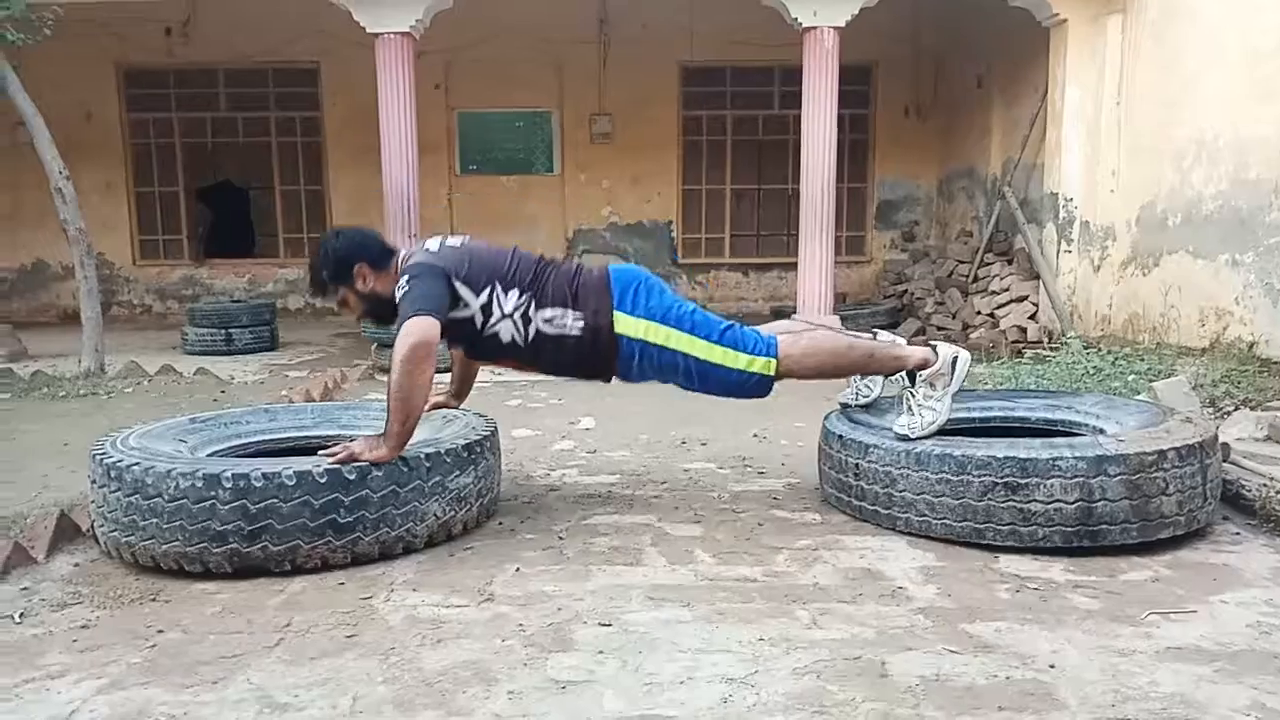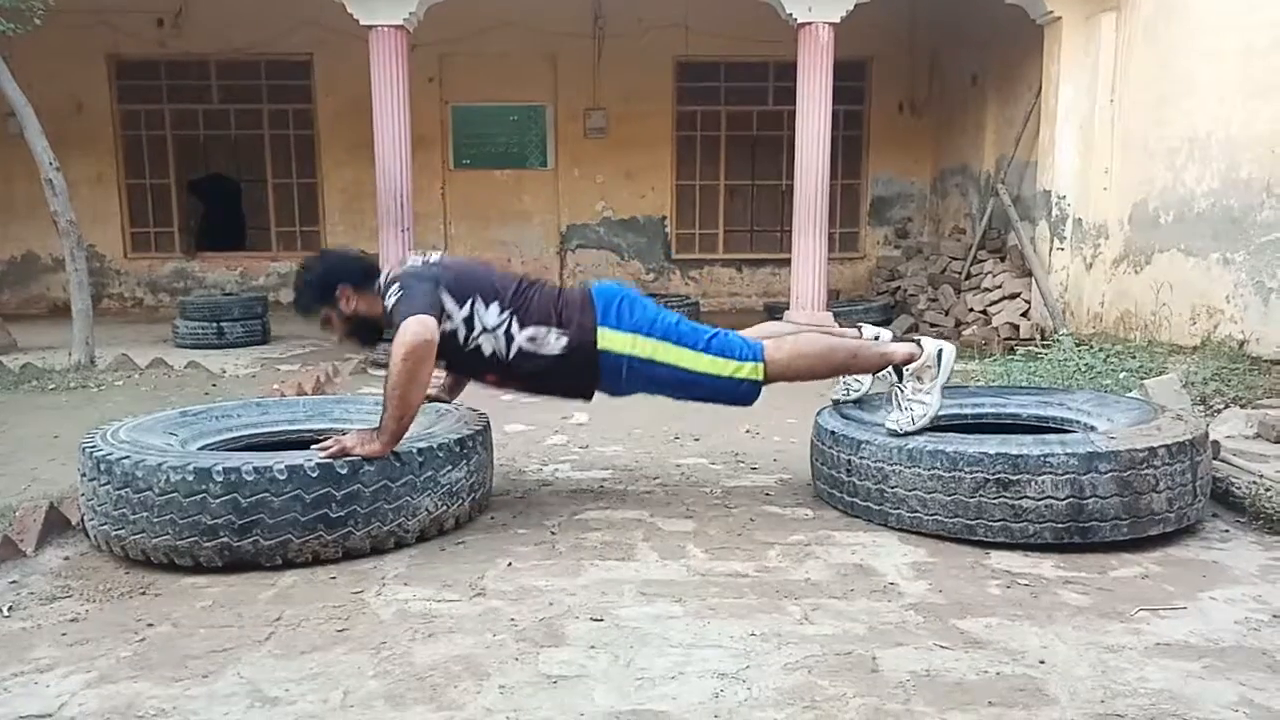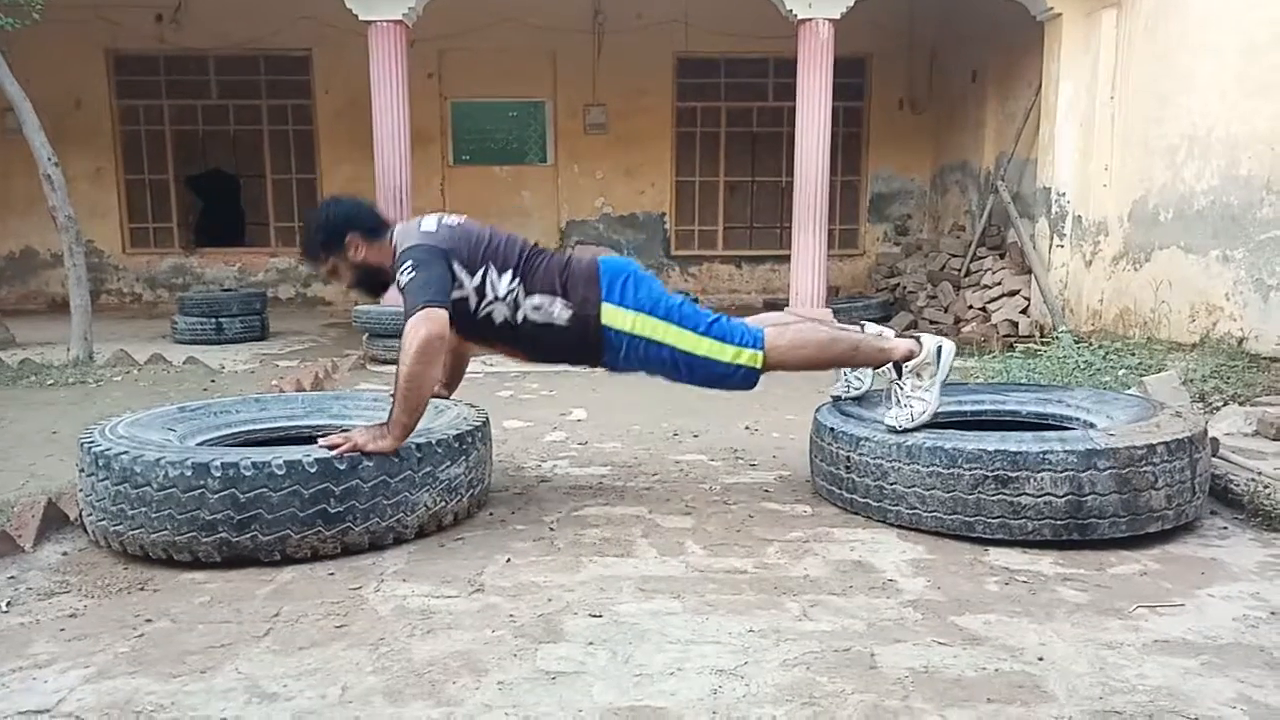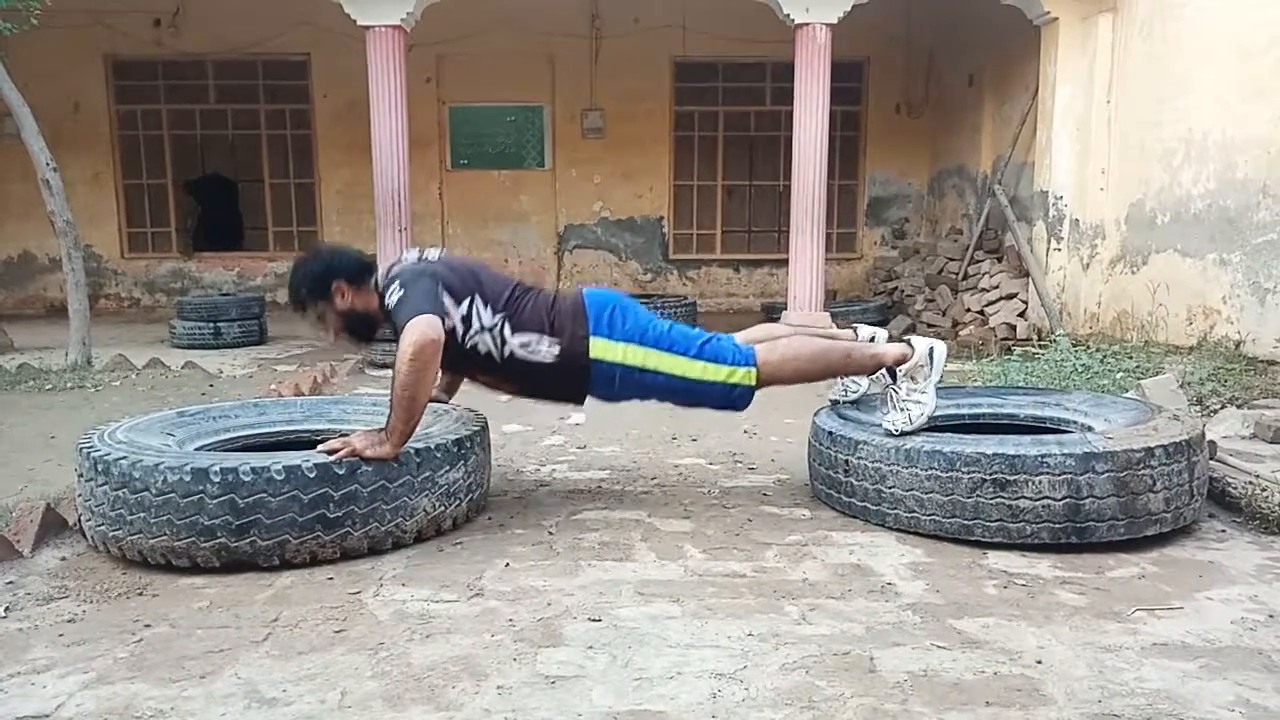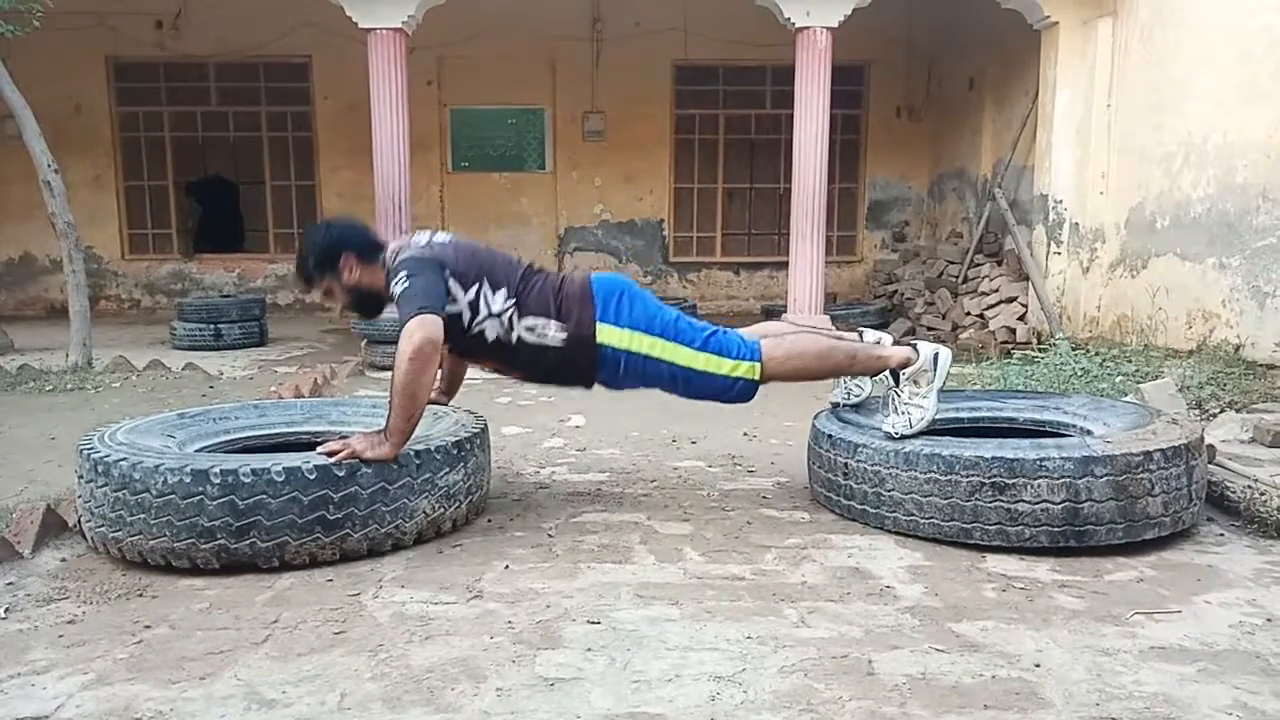
dt=0.5s
person 1, frame 1
left shoulder: (413, 276)
right shoulder: (436, 269)
left elbow: (418, 341)
left wrist: (390, 442)
right wrist: (457, 391)
left hip: (618, 319)
right hip: (611, 308)
left knee: (769, 357)
right knee: (754, 343)
left ankle: (926, 360)
right ankle: (872, 339)
person 1, frame 2
left shoulder: (402, 288)
right shoulder: (425, 283)
left elbow: (418, 340)
left wrist: (384, 437)
right wrist: (447, 388)
left hip: (602, 336)
right hip: (596, 324)
left knee: (756, 363)
right knee: (741, 349)
left ankle: (911, 354)
right ankle: (863, 337)
person 1, frame 3
left shoulder: (413, 254)
right shoulder: (430, 246)
left elbow: (427, 334)
right elbow: (460, 320)
left wrist: (392, 432)
right wrist: (444, 387)
left hip: (606, 309)
right hip: (600, 297)
left knee: (759, 352)
right knee: (742, 335)
left ankle: (909, 352)
right ankle: (865, 336)
person 1, frame 4
left shoulder: (400, 283)
right shoulder: (418, 280)
left elbow: (423, 341)
left wrist: (391, 438)
right wrist: (439, 388)
left hip: (595, 341)
right hip: (588, 326)
left knee: (749, 367)
right knee: (734, 351)
left ankle: (904, 355)
right ankle: (859, 339)
person 1, frame 5
left shoulder: (406, 271)
right shoulder: (421, 260)
left elbow: (422, 340)
left wrist: (390, 439)
right wrist: (443, 390)
left hip: (603, 327)
right hip: (597, 314)
left knee: (754, 360)
right knee: (743, 345)
left ankle: (905, 360)
right ankle: (861, 340)
